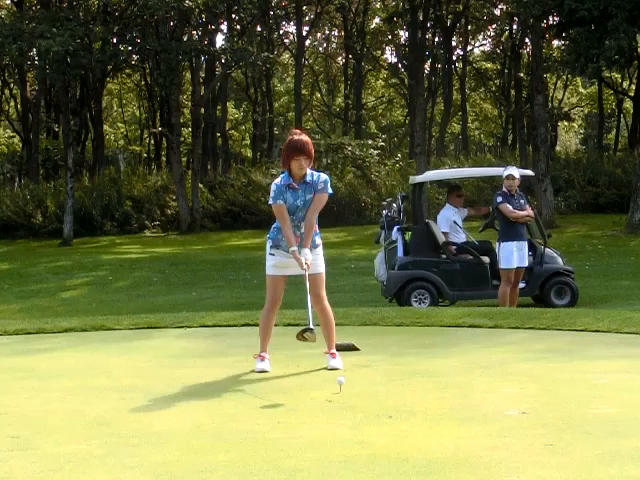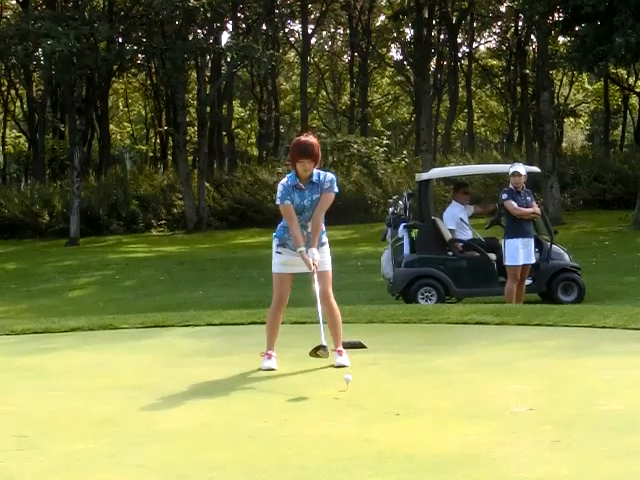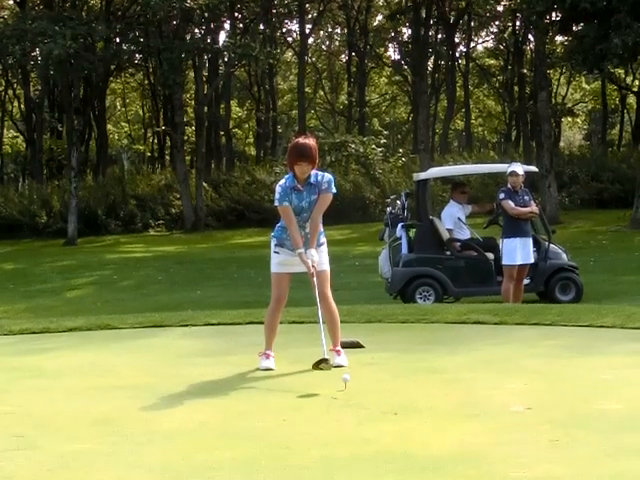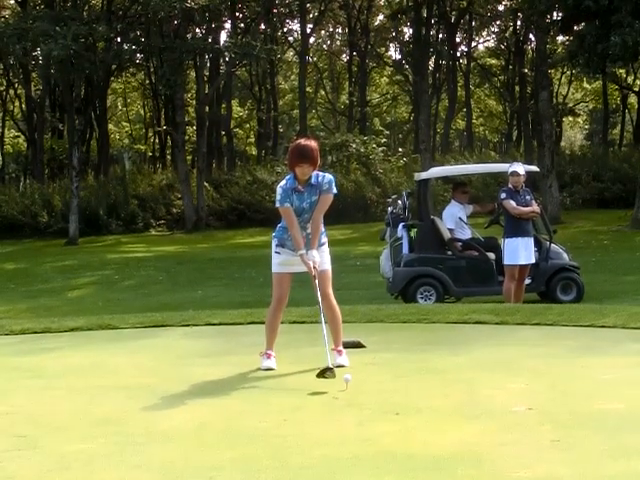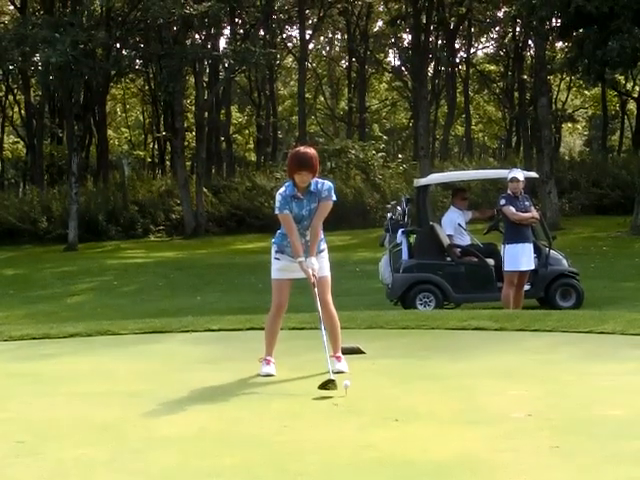
dt=0.7s
person 1, frame 1
left shoulder: (321, 180)
right shoulder: (278, 186)
left elbow: (311, 217)
right elbow: (285, 223)
left wrist: (306, 250)
right wrist: (295, 253)
left hip: (311, 246)
right hip: (280, 248)
left knee: (320, 300)
right knee: (273, 301)
left ankle: (332, 351)
right ankle: (262, 355)
person 1, frame 2
left shoulder: (327, 180)
right shoulder: (285, 186)
left elbow: (318, 216)
right elbow: (292, 223)
left wrist: (313, 249)
right wrist: (303, 253)
left hip: (318, 244)
right hip: (287, 246)
left knee: (326, 296)
right knee: (279, 299)
left ankle: (339, 349)
right ankle: (269, 352)
person 1, frame 3
left shoulder: (325, 180)
right shoulder: (283, 187)
left elbow: (316, 217)
right elbow: (292, 224)
left wrist: (312, 250)
right wrist: (302, 255)
left hip: (316, 244)
right hip: (285, 246)
left knee: (325, 296)
right knee: (278, 299)
left ankle: (337, 349)
right ankle: (267, 352)
person 1, frame 4
left shoulder: (326, 181)
right shoulder: (284, 188)
left elbow: (317, 218)
right elbow: (293, 226)
left wrist: (313, 251)
right wrist: (303, 256)
left hip: (317, 244)
right hip: (286, 246)
left knee: (327, 296)
right knee: (279, 299)
left ankle: (339, 349)
right ankle: (268, 352)
person 1, frame 5
left shoulder: (325, 188)
right shoulder: (283, 195)
left elbow: (316, 225)
right elbow: (292, 232)
left wrist: (312, 258)
right wrist: (302, 263)
left hip: (316, 250)
right hip: (286, 253)
left knee: (326, 302)
right knee: (279, 305)
left ankle: (338, 355)
right ankle: (268, 358)
person 2, frame 1
left shoulder: (521, 196)
right shoulder: (500, 196)
left elbow: (531, 216)
right elbow: (511, 213)
left wrist: (518, 216)
right wrist: (525, 213)
left hip: (522, 241)
right hip: (507, 242)
left knee: (516, 282)
right knee: (507, 281)
person 2, frame 2
left shoulder: (528, 193)
right shoulder: (506, 193)
left elbow: (538, 213)
right elbow: (515, 210)
left wrist: (522, 213)
right wrist: (531, 210)
left hip: (528, 238)
right hip: (513, 239)
left knee: (522, 279)
right knee: (513, 278)
person 2, frame 3
left shoulder: (526, 192)
right shoulder: (503, 193)
left elbow: (536, 212)
right elbow: (512, 210)
left wrist: (520, 213)
right wrist: (529, 210)
left hip: (526, 238)
right hip: (510, 238)
left knee: (520, 279)
right knee: (509, 278)
person 2, frame 4
left shoulder: (527, 192)
right shoulder: (505, 192)
left elbow: (537, 212)
right elbow: (514, 210)
left wrist: (522, 213)
right wrist: (531, 209)
left hip: (528, 238)
right hip: (512, 238)
left knee: (522, 278)
right knee: (511, 277)
person 2, frame 5
left shoulder: (526, 198)
right shoulder: (504, 199)
left elbow: (536, 218)
right elbow: (514, 216)
left wrist: (521, 218)
right wrist: (530, 215)
left hip: (527, 244)
right hip: (512, 244)
left knee: (521, 285)
right knee: (510, 284)
